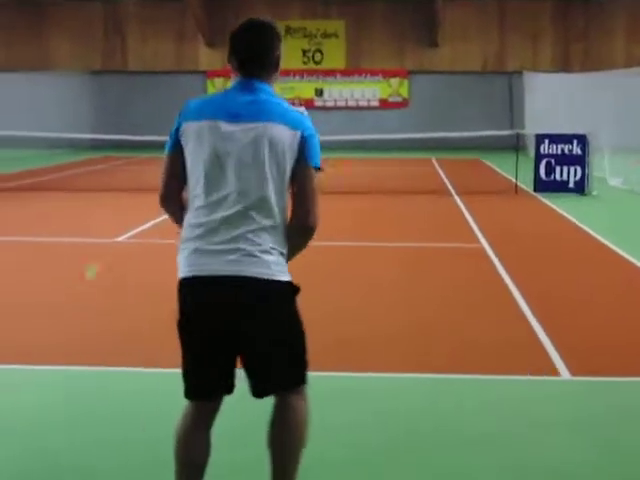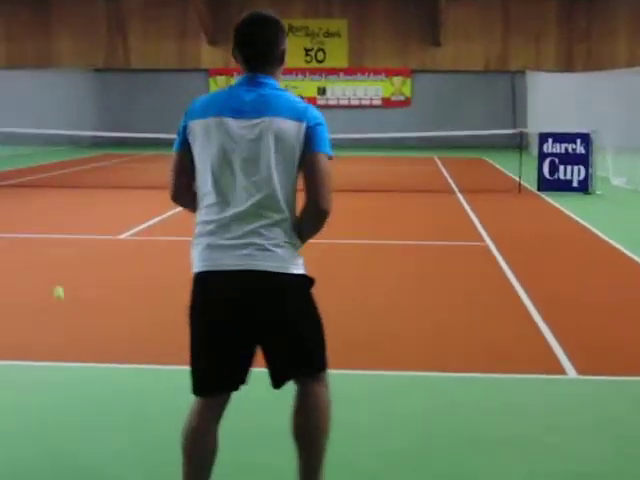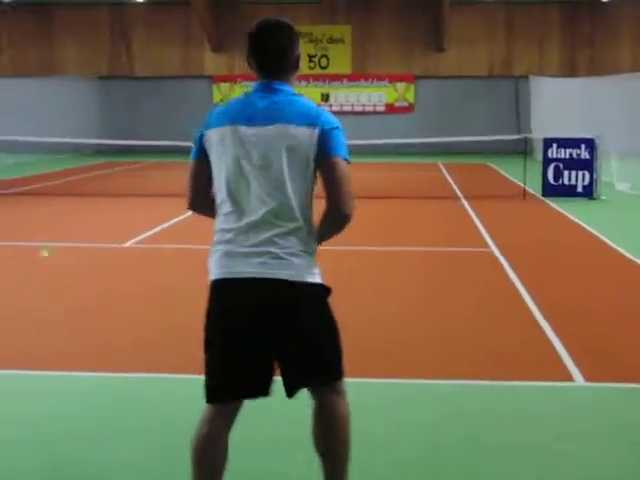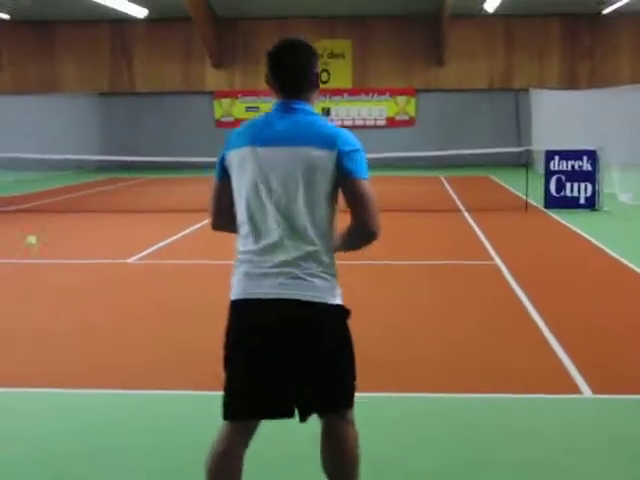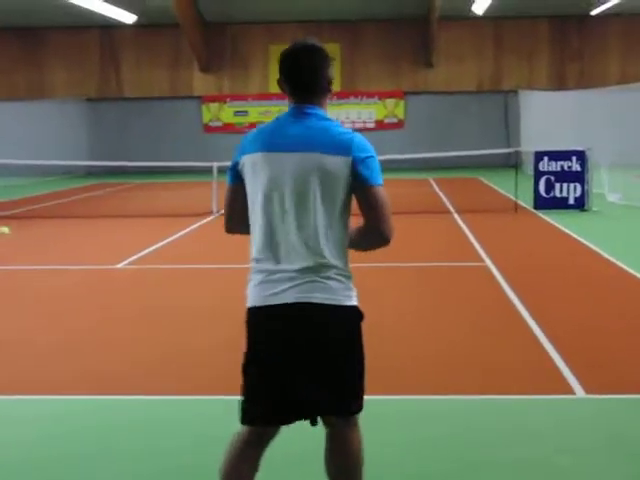
dt=0.1s
person 1, frame 1
left shoulder: (192, 113)
right shoulder: (296, 124)
left elbow: (169, 198)
right elbow: (306, 220)
left hip: (197, 275)
right hip: (262, 277)
left knee: (202, 402)
right knee: (290, 393)
person 1, frame 2
left shoulder: (200, 111)
right shoulder: (303, 116)
left elbow: (180, 192)
right elbow: (320, 206)
left hip: (212, 269)
right hip: (276, 270)
left knee: (210, 399)
right knee: (311, 380)
person 1, frame 3
left shoulder: (217, 120)
right shoulder: (319, 121)
left elbow: (197, 201)
right elbow: (342, 209)
left hip: (229, 277)
right hip: (292, 278)
left knee: (221, 407)
right knee: (329, 391)
person 1, frame 4
left shoulder: (239, 139)
right shoulder: (337, 141)
left elbow: (220, 219)
right elbow: (368, 228)
left hip: (249, 298)
right hip: (311, 298)
left knee: (239, 425)
right knee: (336, 418)
person 1, frame 5
left shoulder: (251, 144)
right shoulder: (351, 146)
left elbow: (233, 222)
right elbow: (381, 232)
left hip: (266, 301)
right hip: (328, 301)
left knee: (256, 429)
right knee: (342, 422)
